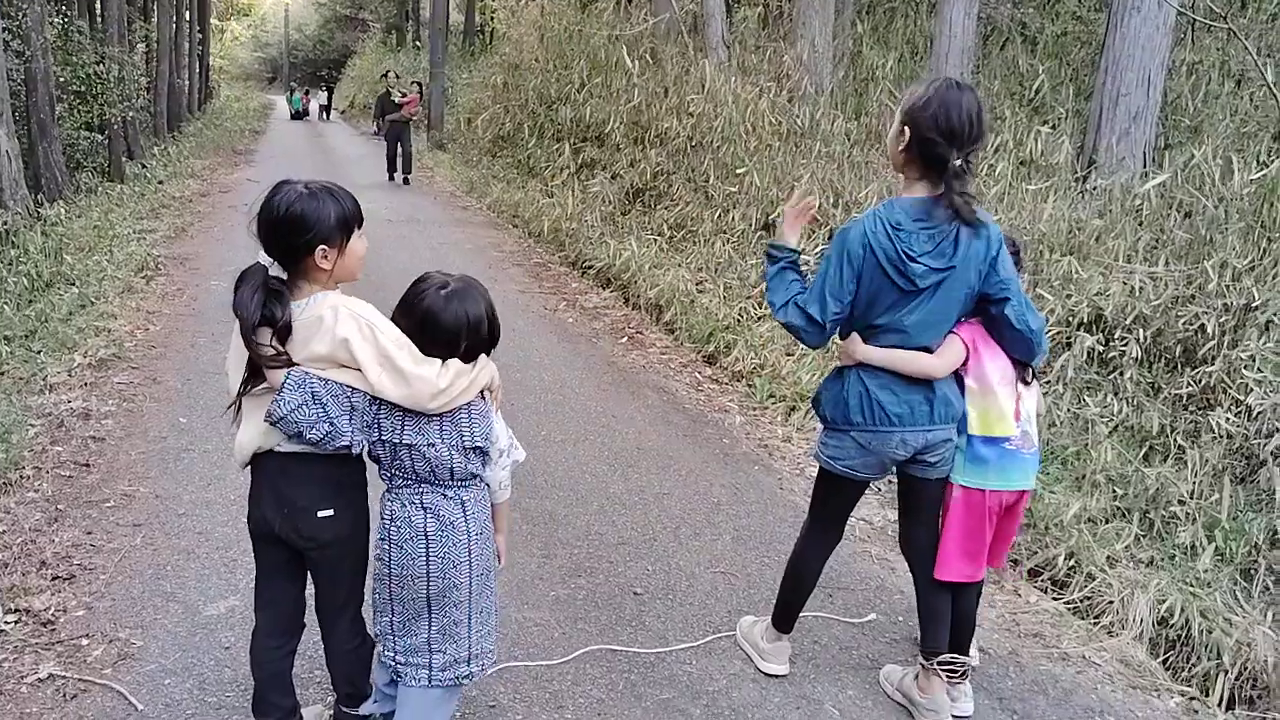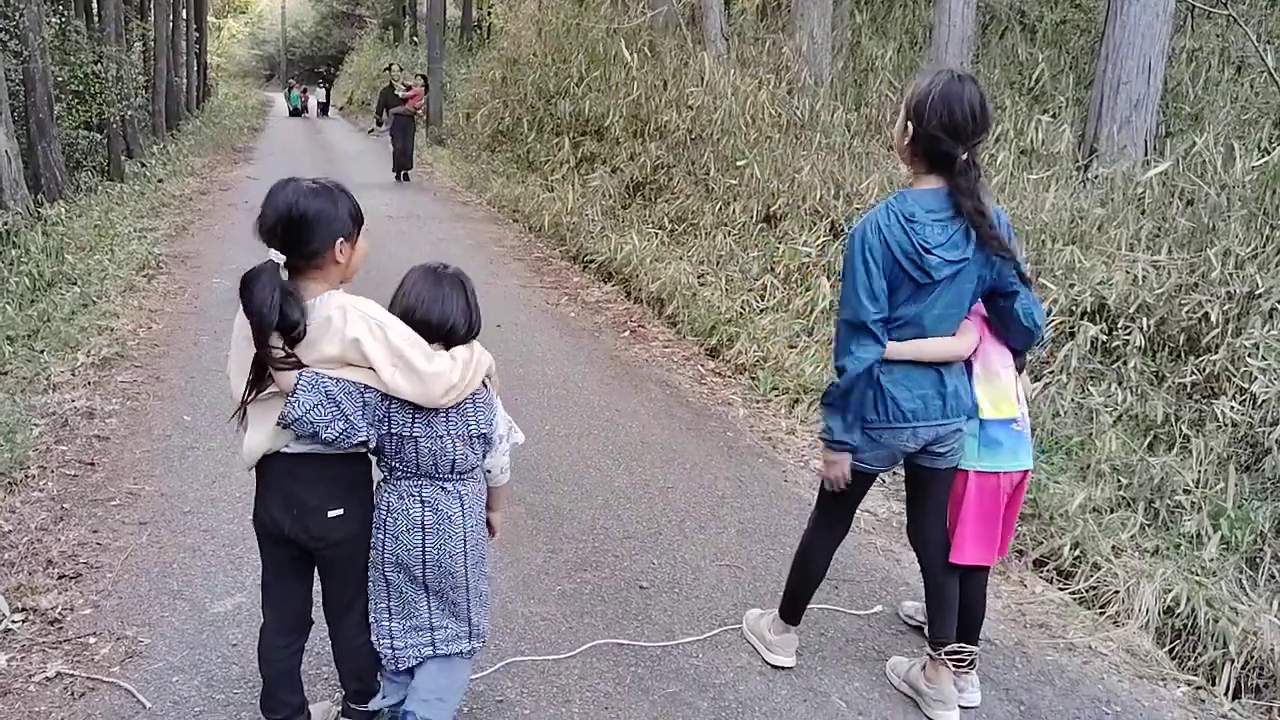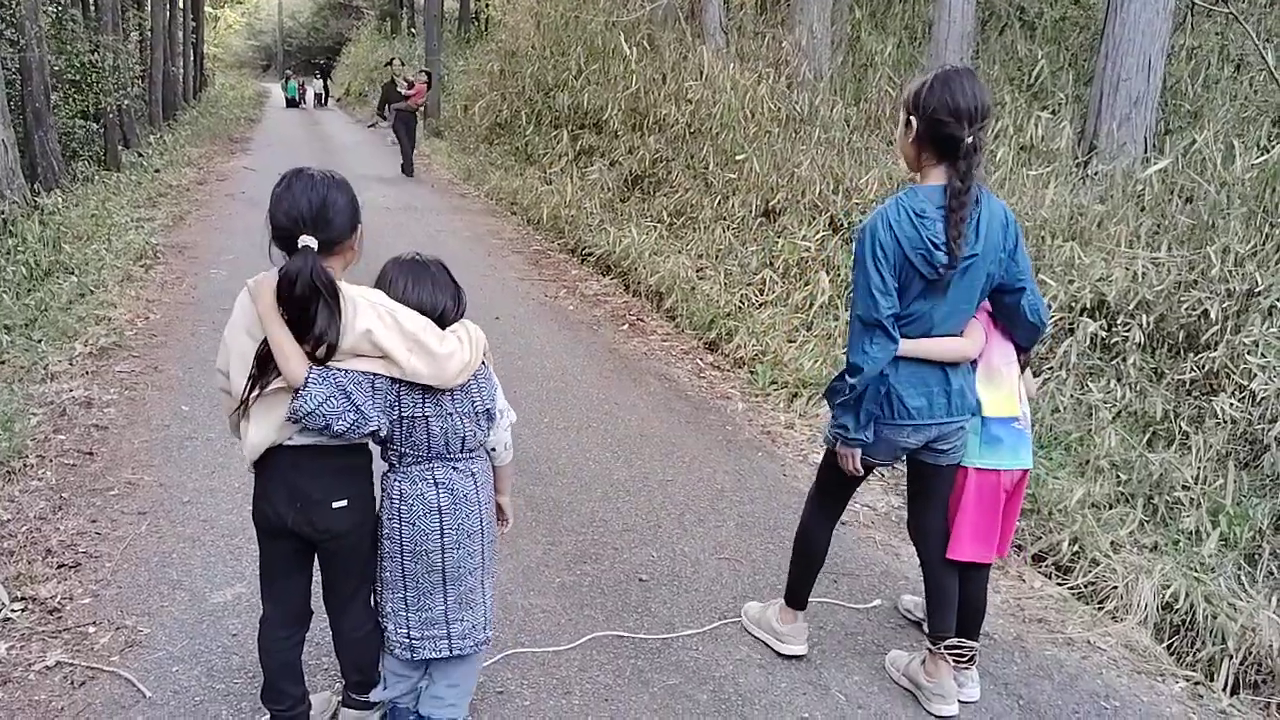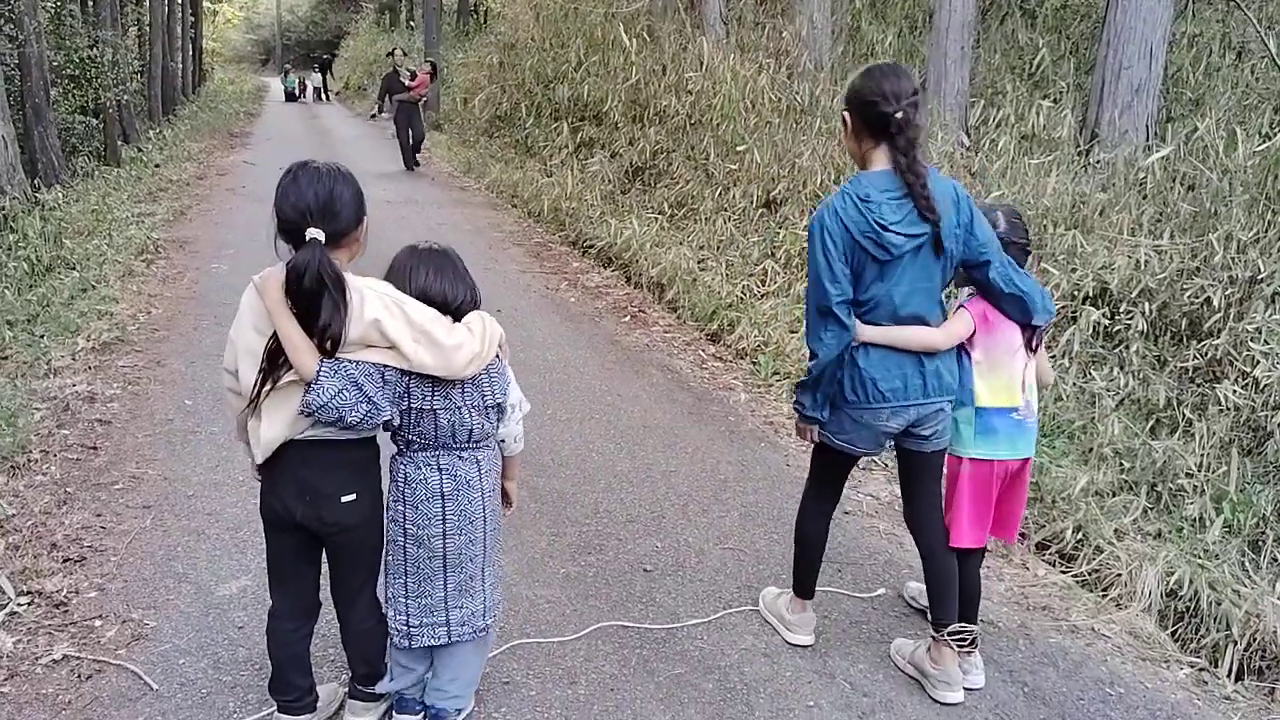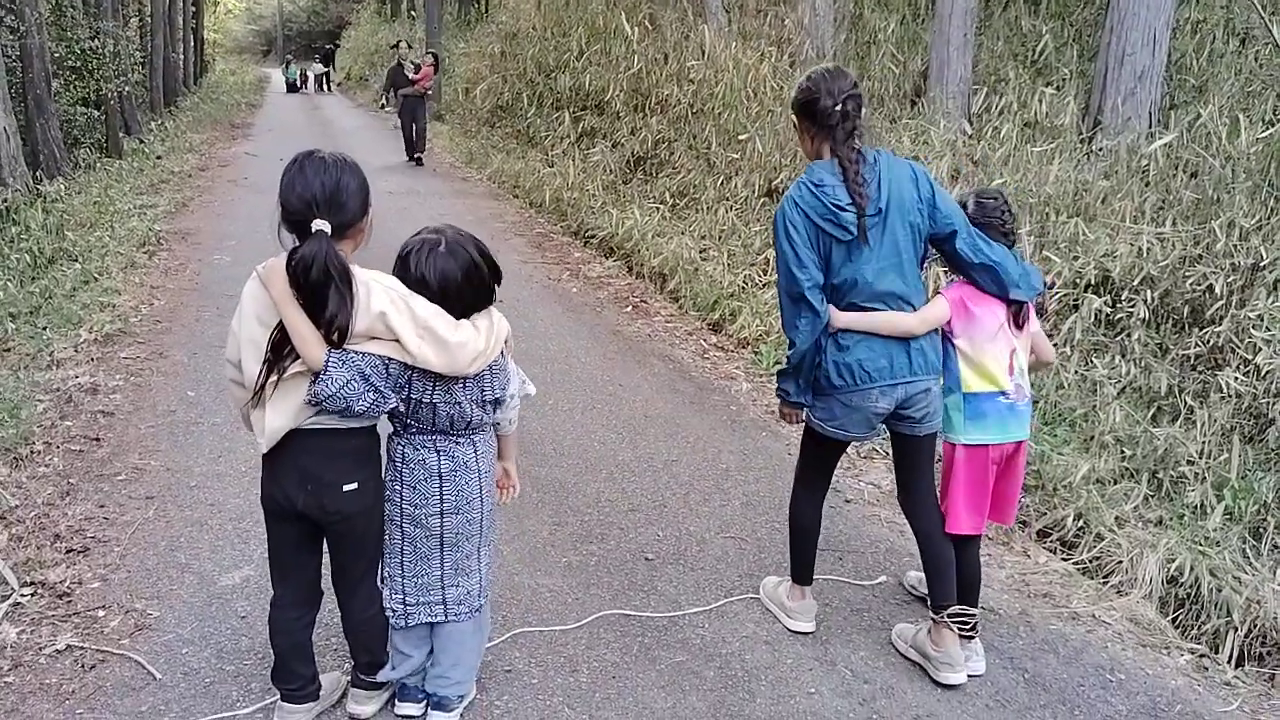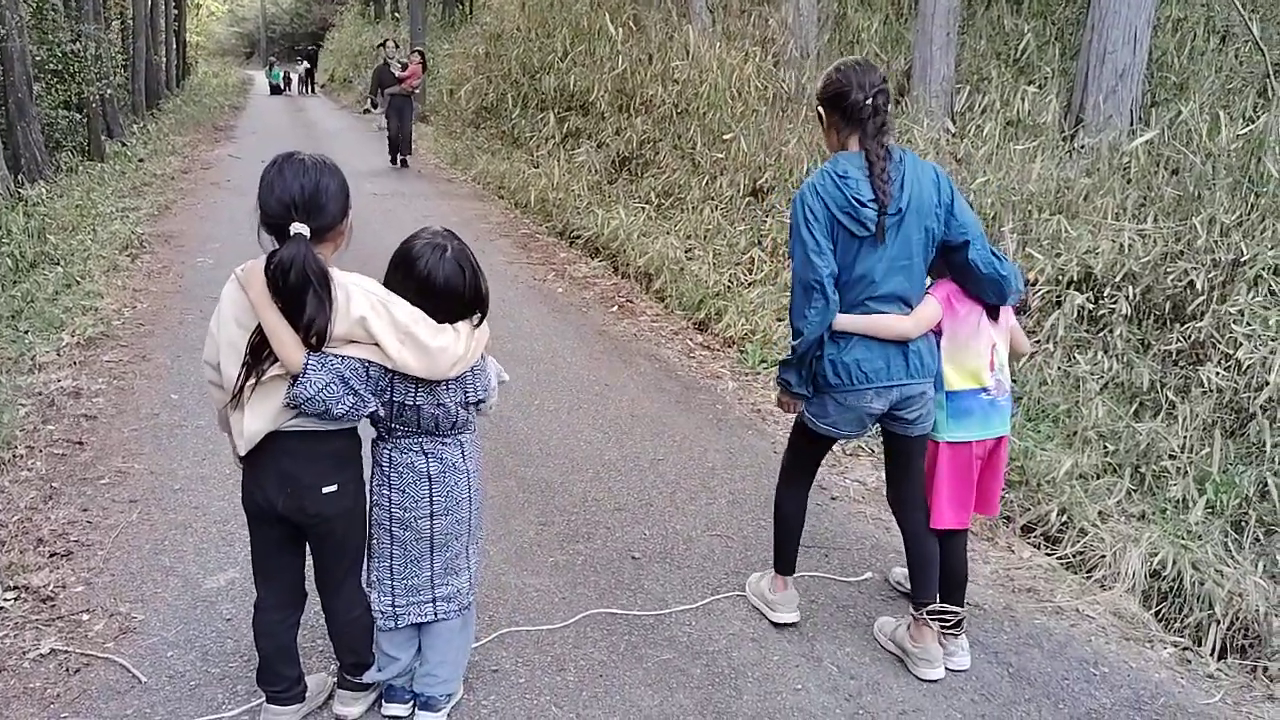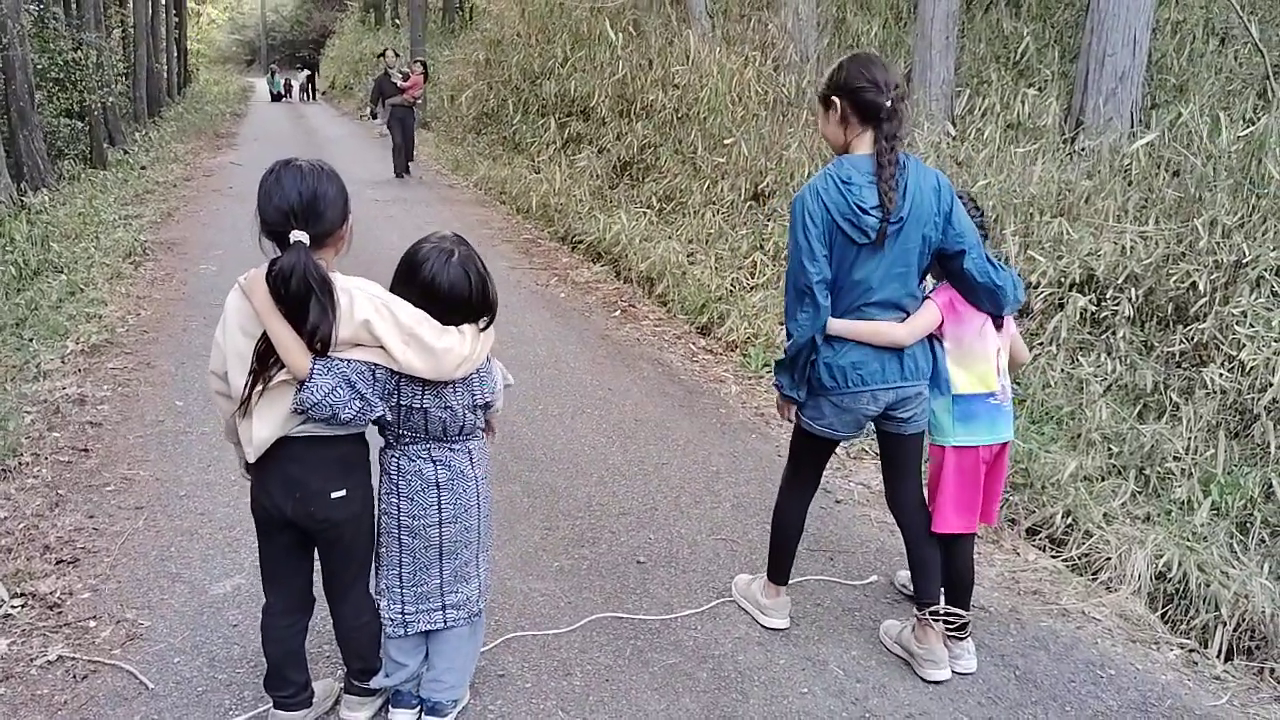
dt=0.3s
person 1, frame 1
left shoulder: (864, 233)
right shoulder: (980, 231)
left elbow: (813, 325)
right elbow: (1016, 321)
left wrist: (785, 247)
right wrist: (1030, 358)
left hip: (866, 414)
right hip: (936, 417)
left knee: (822, 530)
right knee: (923, 542)
left ankle: (775, 638)
person 1, frame 2
left shoulder: (878, 227)
right shoulder: (986, 223)
left elbow: (859, 339)
right elbow: (1019, 313)
left wrist: (839, 435)
right wrist: (1021, 348)
left hip: (881, 409)
right hip: (945, 409)
left knee: (829, 522)
right knee: (933, 534)
left ankle: (783, 630)
person 1, frame 3
left shoulder: (887, 223)
right shoulder: (996, 218)
left elbow: (872, 337)
right elbow: (1024, 309)
left wrist: (849, 425)
right wrist: (1020, 347)
left hip: (890, 404)
right hip: (951, 406)
left knee: (824, 506)
right knee: (932, 527)
left ankle: (789, 618)
person 1, frame 4
left shoulder: (836, 212)
right shoulder: (947, 199)
left elbow: (830, 321)
right elbow: (999, 278)
left wrist: (812, 404)
right wrist: (1037, 313)
left hip: (863, 390)
right hip: (932, 388)
left knee: (820, 496)
right knee: (927, 514)
left ankle: (798, 608)
right ankle: (945, 656)
person 1, frame 5
left shoulder: (799, 204)
right shoulder: (909, 177)
left elbow: (804, 307)
right elbow: (969, 248)
left wrist: (792, 386)
right wrist: (1028, 286)
left hip: (848, 374)
right hip: (919, 368)
left knee: (811, 481)
right knee: (921, 496)
left ankle: (799, 595)
right ankle: (945, 637)
person 1, frame 6
left shoulder: (818, 194)
right shoulder: (931, 180)
left elbow: (813, 299)
right elbow: (978, 261)
left wrist: (794, 377)
right wrist: (1013, 288)
left hip: (846, 373)
right hip: (914, 369)
left knee: (796, 473)
right knee: (909, 493)
left ankle: (781, 588)
right ankle: (924, 633)
person 1, frame 7
left shoulder: (818, 195)
right shoulder: (930, 186)
left elbow: (807, 302)
right elbow: (975, 271)
left wrist: (790, 381)
right wrist: (1012, 297)
left hip: (840, 376)
right hip: (909, 372)
left knee: (799, 482)
right knee: (907, 494)
left ankle: (772, 593)
right ankle: (929, 634)
person 2, frame 1
left shoulder: (258, 310)
right shoulder: (349, 322)
left elbow: (245, 387)
right elbow: (426, 386)
right wrist: (483, 372)
left hip: (268, 485)
right hip: (331, 491)
left knee: (274, 616)
right knee: (341, 614)
person 2, frame 2
left shoulder: (258, 307)
right shoulder: (356, 322)
left elbow: (245, 387)
right elbow: (438, 381)
right wrist: (480, 358)
left hip: (274, 486)
right hip: (338, 490)
left knee: (282, 614)
right knee: (349, 611)
person 2, frame 3
left shoulder: (254, 299)
right shoulder: (365, 312)
left elbow: (231, 382)
right elbow: (448, 361)
right wrist: (472, 335)
left hip: (273, 479)
right hip: (339, 482)
left knee: (281, 606)
right knee: (351, 601)
person 2, frame 4
left shoulder: (261, 295)
right shoulder: (372, 304)
left elbow: (236, 381)
right elbow: (456, 352)
right wrist: (487, 328)
left hip: (281, 473)
right hip: (347, 474)
left knee: (289, 599)
right knee: (357, 594)
person 2, frame 5
left shoulder: (261, 287)
right shoulder: (376, 296)
left elbow: (239, 373)
right elbow: (458, 349)
right wrist: (494, 325)
left hip: (282, 464)
right hip: (348, 464)
left knee: (291, 588)
right knee: (358, 583)
person 2, frame 6
left shoulder: (240, 289)
right shoulder: (356, 299)
left elbow: (217, 376)
right elbow: (439, 353)
right wrist: (476, 329)
left hip: (262, 465)
right hip: (329, 465)
left knee: (275, 590)
right knee: (342, 585)
person 2, frame 7
left shoulder: (244, 298)
right shoulder: (360, 304)
left elbow: (224, 385)
right elbow: (447, 354)
right wrist: (480, 332)
left hip: (271, 472)
right hip: (338, 471)
left knee: (283, 597)
right knee: (351, 591)
person 3, frame 1
left shoulder: (375, 399)
right shoulder: (477, 412)
left elbow: (290, 389)
right elbow: (497, 481)
right wrist: (500, 532)
left hip: (401, 534)
right hip: (462, 538)
left knee: (400, 627)
right knee: (445, 642)
person 3, frame 2
left shoulder: (379, 392)
right shoulder: (478, 397)
left elbow: (299, 387)
right elbow: (497, 467)
right wrist: (495, 510)
left hip: (397, 526)
right hip: (458, 527)
left knee: (400, 619)
right knee: (454, 628)
person 3, frame 3
left shoulder: (381, 381)
right shoulder: (477, 375)
left elbow: (304, 380)
right elbow: (499, 444)
left wrist: (268, 308)
right wrist: (502, 495)
left hip: (407, 512)
right hip: (469, 511)
left knee: (405, 607)
right knee: (463, 610)
person 3, frame 4
left shoulder: (393, 370)
right shoulder: (489, 364)
left elbow: (316, 372)
right elbow: (511, 435)
left wrist: (276, 302)
right wrist: (509, 480)
left hip: (415, 499)
right hip: (473, 498)
left knee: (411, 595)
right knee: (466, 597)
person 3, frame 5
left shoulder: (397, 357)
right shoulder: (490, 355)
left elbow: (322, 362)
right elbow: (506, 417)
left wrist: (281, 292)
right wrist: (507, 461)
left hip: (410, 483)
right hip: (468, 484)
left knee: (408, 579)
right knee: (463, 583)
person 3, frame 6
left shoulder: (378, 361)
right shoulder: (471, 358)
left elbow: (301, 365)
left wrist: (260, 295)
left hip: (397, 486)
right hip: (456, 485)
left knee: (395, 581)
right knee: (450, 583)
person 3, frame 7
left shoulder: (384, 367)
right shoulder: (478, 364)
left elbow: (308, 371)
left wrist: (263, 302)
left hip: (404, 493)
right hip: (463, 491)
left knee: (402, 585)
right knee: (458, 588)
person 4, frame 1
left shoulder: (968, 335)
left elbow: (935, 367)
right elbow: (1033, 406)
left wrist: (867, 354)
left hip: (978, 472)
right hip: (1019, 473)
left knee: (959, 572)
right knee: (972, 563)
right ankle: (960, 639)
person 4, frame 2
left shoulder: (974, 319)
left elbow: (957, 348)
right elbow: (1021, 385)
left wrist: (887, 349)
left hip: (984, 455)
right hip: (1015, 452)
left knee: (972, 557)
right knee: (975, 550)
left ankle: (964, 671)
right ankle: (951, 616)
person 4, frame 3
left shoulder: (979, 319)
left elbow: (965, 348)
right elbow: (1030, 387)
left wrist: (896, 346)
left hip: (984, 452)
right hip: (1014, 449)
left knee: (972, 553)
right knee: (973, 546)
left ankle: (963, 667)
person 4, frame 4
left shoulder: (976, 309)
left elbow: (938, 339)
right elbow: (1045, 377)
left wrist: (865, 332)
left hip: (980, 444)
right hip: (1018, 442)
left knee: (966, 542)
right knee: (971, 536)
left ankle: (966, 654)
person 4, frame 5
left shoulder: (958, 294)
right shoulder: (1018, 294)
left elbow: (914, 324)
right elbow: (1046, 355)
left wrist: (842, 319)
left hip: (974, 428)
right hip: (1013, 424)
left knee: (964, 529)
right knee: (967, 520)
left ankle: (966, 640)
person 4, frame 6
left shoulder: (944, 292)
left elbow: (908, 327)
right elbow: (1022, 346)
left wrist: (837, 320)
left hip: (957, 426)
right hip: (994, 420)
left knee: (949, 525)
right knee: (952, 518)
left ankle: (951, 638)
right ankle: (932, 585)
person 4, frame 7
left shoulder: (945, 298)
left elbow: (903, 334)
right elbow: (1021, 357)
left wrist: (831, 325)
left hip: (961, 430)
right hip: (996, 424)
left knee: (955, 528)
right knee: (954, 521)
left ankle: (957, 640)
right ankle: (933, 583)
